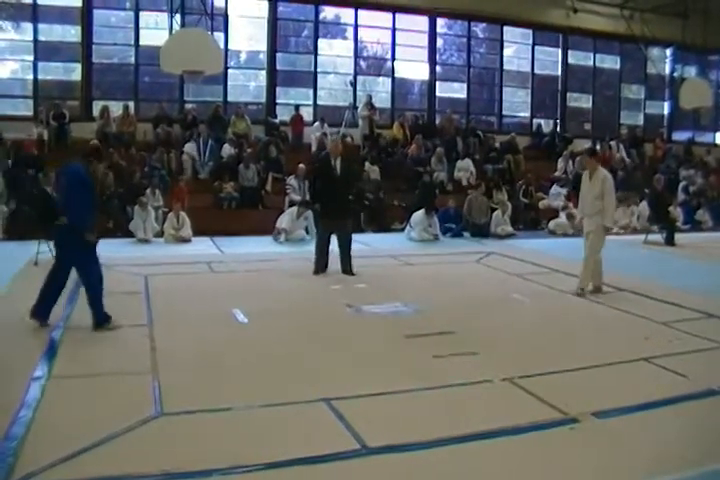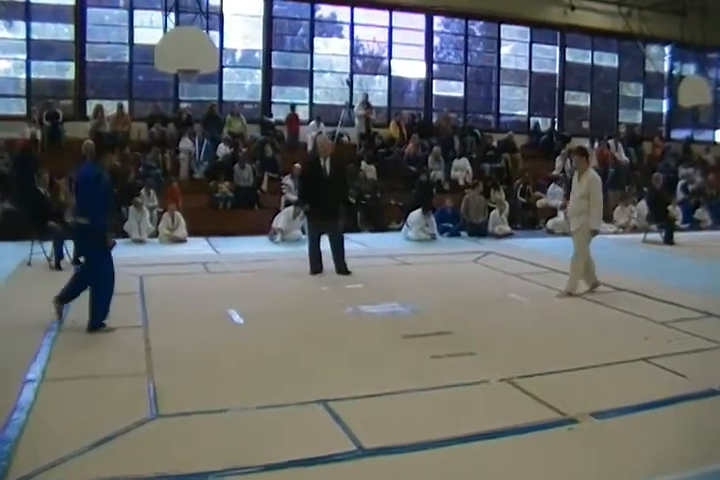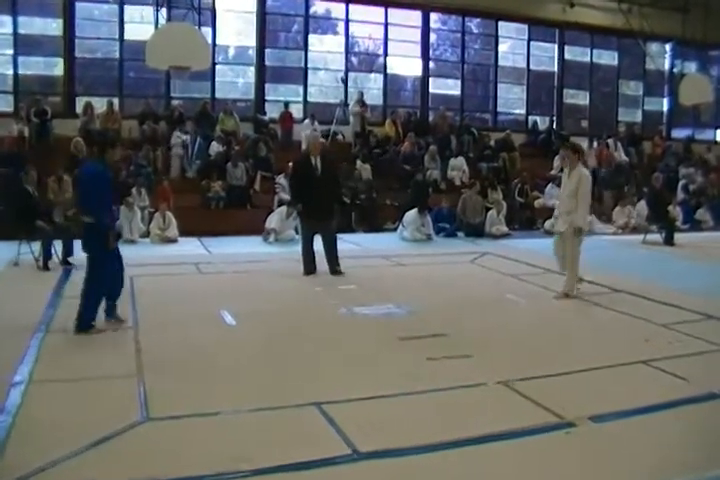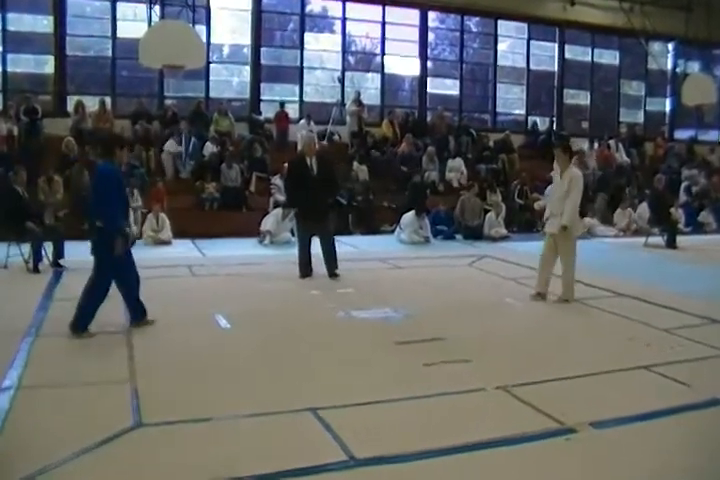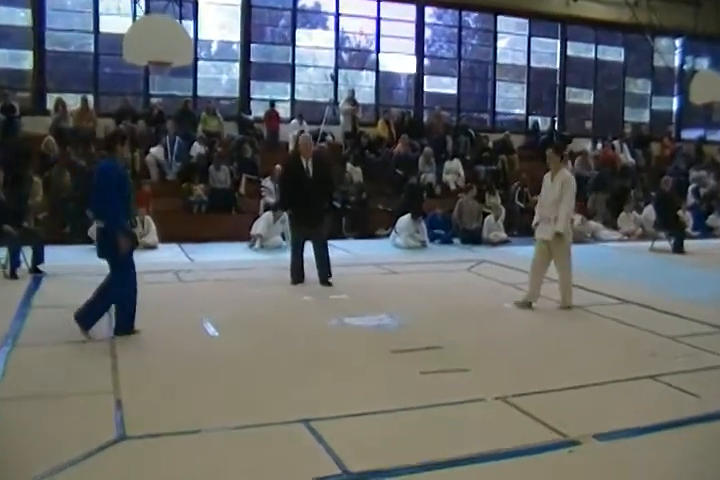
dt=0.2s
person 1, frame 1
left shoulder: (72, 170)
right shoulder: (81, 176)
right elbow: (75, 207)
right wrist: (86, 231)
left hip: (66, 230)
right hip: (75, 233)
left knee: (58, 273)
right knee: (92, 275)
left ankle: (40, 312)
right ankle: (101, 320)
person 1, frame 2
left shoulder: (87, 170)
right shoulder: (95, 175)
right elbow: (96, 208)
right wrist: (106, 233)
left hip: (85, 228)
right hip: (94, 231)
left knee: (90, 270)
right knee: (103, 275)
left ankle: (63, 298)
right ankle: (96, 322)
person 1, frame 3
left shoulder: (89, 168)
right shoulder: (99, 171)
right elbow: (101, 205)
right wrist: (109, 231)
left hip: (93, 226)
right hip: (97, 229)
left knee: (114, 267)
right knee: (98, 276)
left ankle: (111, 312)
right ankle: (83, 323)
person 1, frame 4
left shoulder: (105, 170)
right shoulder: (110, 173)
right elbow: (109, 208)
left wrist: (120, 232)
right wrist: (117, 236)
left hip: (110, 231)
right hip: (109, 234)
left knee: (129, 275)
right knee: (101, 279)
left ankle: (138, 316)
right ankle: (79, 324)
person 1, frame 5
left shoulder: (109, 168)
right shoulder: (111, 170)
right elbow: (108, 206)
left wrist: (125, 230)
right wrist: (119, 234)
left hip: (113, 230)
right hip: (113, 232)
left knee: (126, 279)
right knee: (119, 279)
left ankle: (124, 325)
right ankle: (85, 316)
person 2, frame 1
left shoulder: (605, 177)
right shoulder: (585, 175)
left elbow: (609, 201)
left wrist: (608, 222)
right wrist: (580, 216)
left hip: (599, 221)
right hip: (588, 220)
left knee: (590, 254)
right knee: (594, 254)
left ankle: (582, 286)
right ankle: (596, 284)
person 2, frame 2
left shoulder: (593, 178)
right shoulder: (576, 175)
left elbow: (596, 203)
left wrist: (594, 225)
right wrist: (569, 216)
left hip: (586, 222)
right hip: (576, 219)
left knee: (578, 255)
right knee: (584, 253)
left ankle: (571, 288)
right ankle: (593, 282)
person 2, frame 3
left shoulder: (583, 175)
right shoulder: (566, 171)
left elbow: (584, 201)
left wrist: (579, 224)
right wrist: (557, 215)
left hip: (574, 221)
right hip: (562, 219)
left knee: (571, 256)
right knee: (559, 252)
left ankle: (569, 289)
right ankle: (573, 278)
person 2, frame 4
left shoulder: (575, 175)
right shoulder: (557, 172)
left elbow: (573, 201)
left wrist: (564, 223)
right wrist: (547, 217)
left hip: (567, 223)
right hip: (553, 221)
left knee: (567, 260)
right knee: (546, 257)
left ankle: (567, 294)
right ankle: (541, 290)
person 2, frame 5
left shoulder: (567, 178)
right shoulder: (547, 177)
left elbow: (567, 206)
left wrist: (560, 229)
right wrist: (537, 222)
left hip: (558, 229)
right hip: (544, 227)
left knee: (563, 266)
right knee: (537, 265)
left ankle: (567, 301)
right ankle: (529, 299)
person 3, frame 1
left shoulder: (348, 164)
right shoulder: (321, 163)
left elbow: (353, 183)
right elbow: (314, 184)
left wrist: (352, 197)
right wrist: (316, 201)
left hip: (343, 206)
right hip: (325, 206)
left knee: (345, 239)
right knee: (322, 239)
left ankle: (346, 267)
right ankle: (320, 266)
person 3, frame 2
left shoulder: (337, 164)
right shoulder: (310, 164)
left elbow: (343, 184)
right elbow: (303, 184)
left wrist: (342, 201)
right wrist: (304, 202)
left hip: (333, 207)
right hip: (314, 207)
left knee: (337, 238)
right knee: (314, 239)
left ankle: (341, 266)
right ankle: (315, 267)
person 3, frame 3
left shoulder: (328, 162)
right shoulder: (300, 163)
left elbow: (336, 182)
right elbow: (294, 184)
left wrist: (336, 200)
right wrist: (297, 201)
left hip: (326, 206)
right hip: (307, 206)
left knee: (330, 238)
right knee: (307, 239)
left ankle: (334, 266)
right ankle: (309, 267)
person 3, frame 4
left shoulder: (324, 161)
right shoulder: (295, 164)
left elbow: (333, 181)
right elbow: (289, 185)
left wrist: (331, 197)
right wrist: (293, 204)
left hip: (322, 206)
right hip: (303, 208)
left knee: (327, 239)
right knee: (304, 241)
left ankle: (332, 269)
right ankle: (305, 270)
person 3, frame 5
left shoulder: (321, 164)
right shoulder: (290, 165)
left elbow: (329, 184)
right elbow: (283, 187)
left wrist: (327, 201)
right wrist: (286, 206)
left hip: (317, 210)
right hip: (298, 211)
left knee: (321, 245)
right knee: (297, 246)
left ankle: (324, 277)
right ankle: (297, 276)
